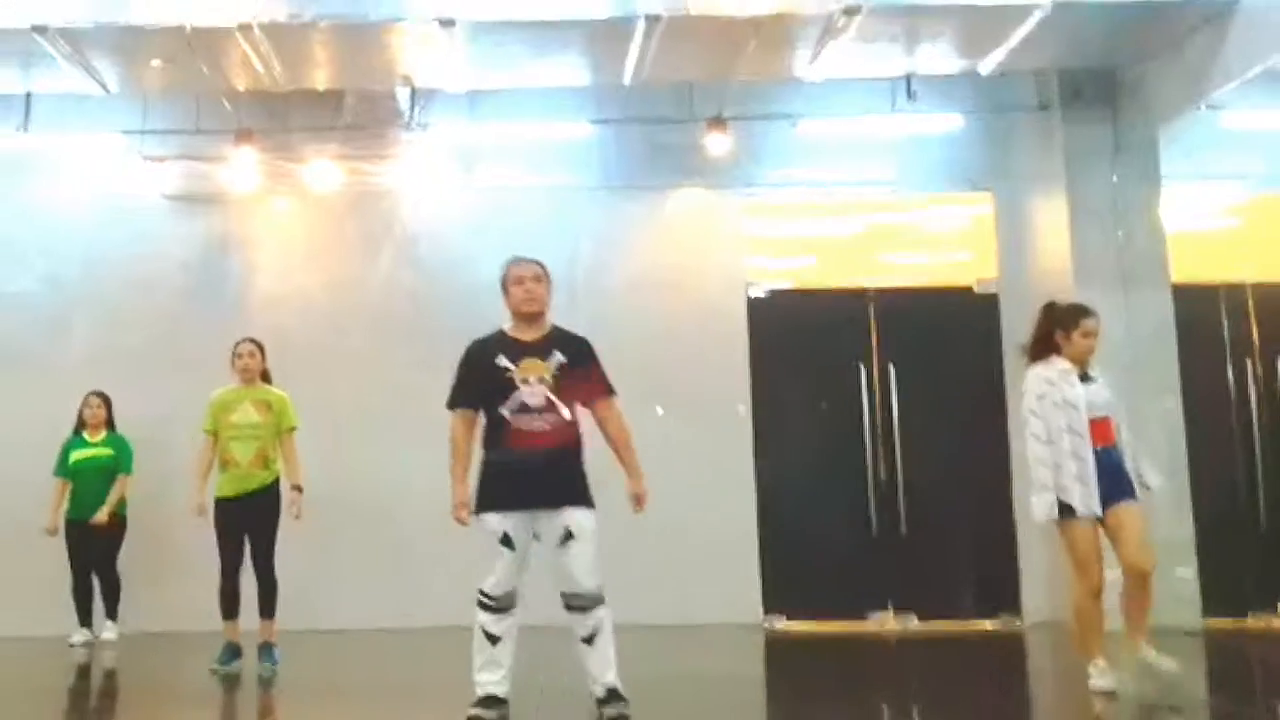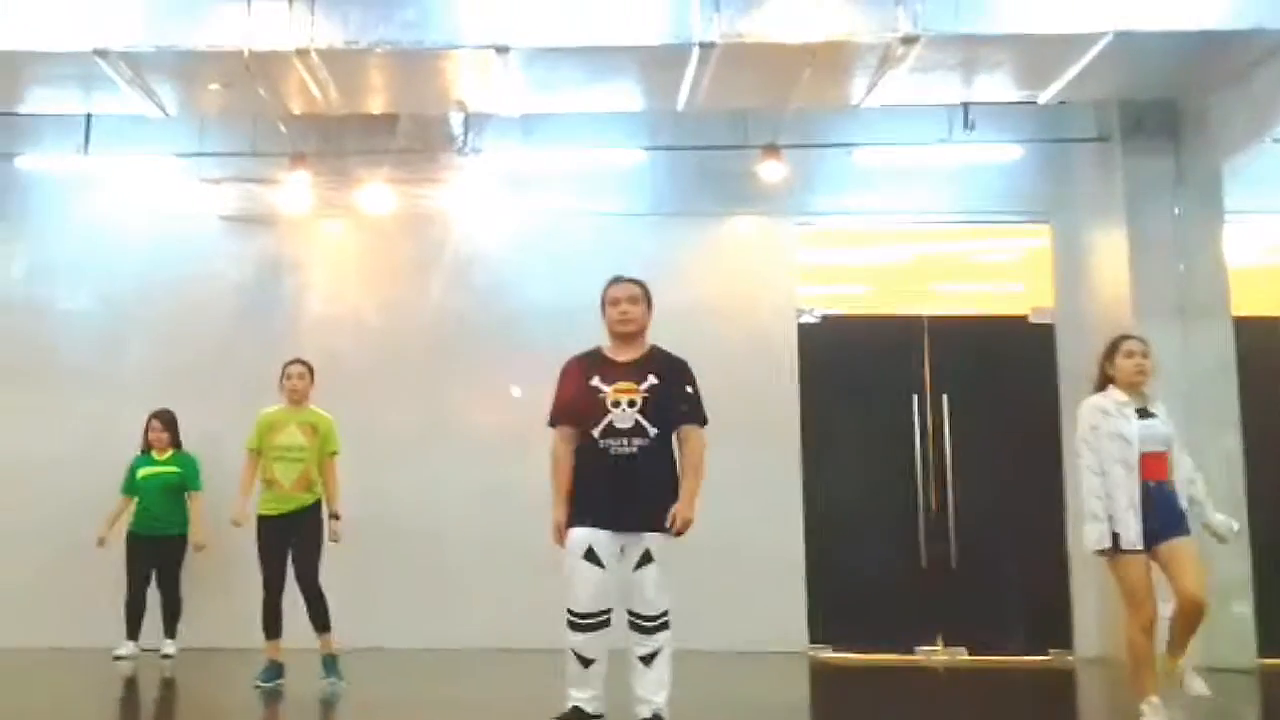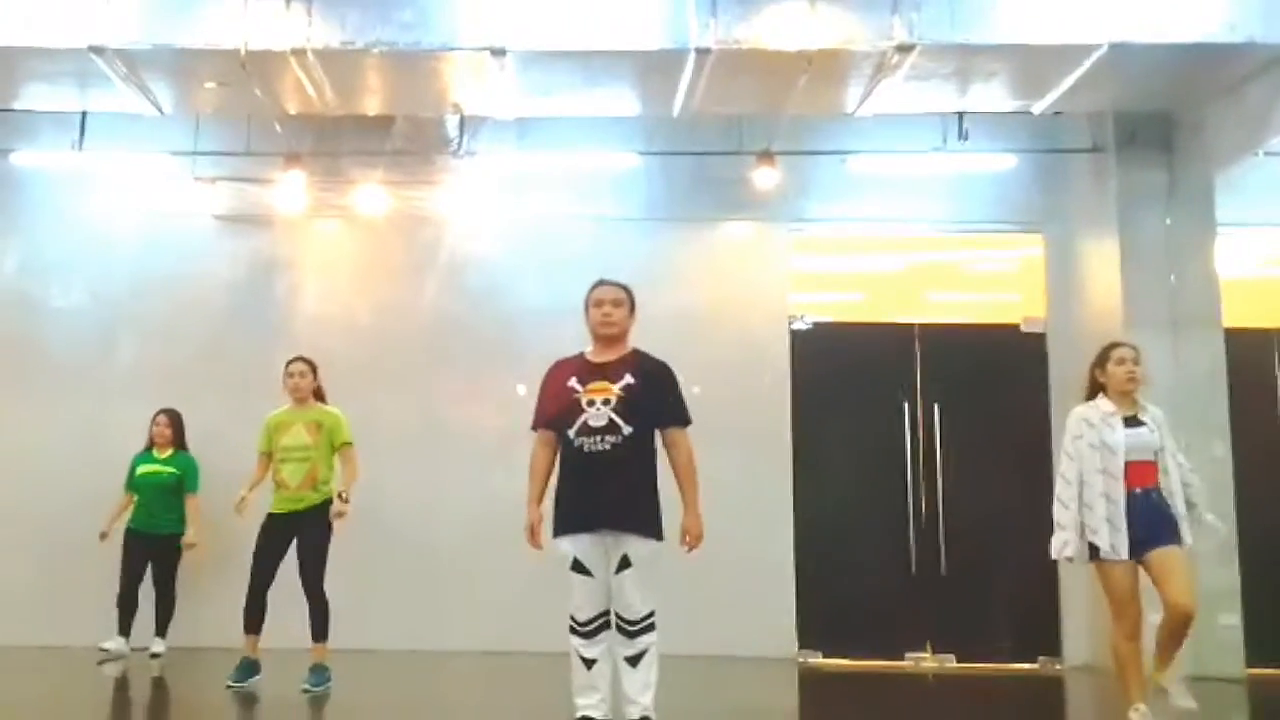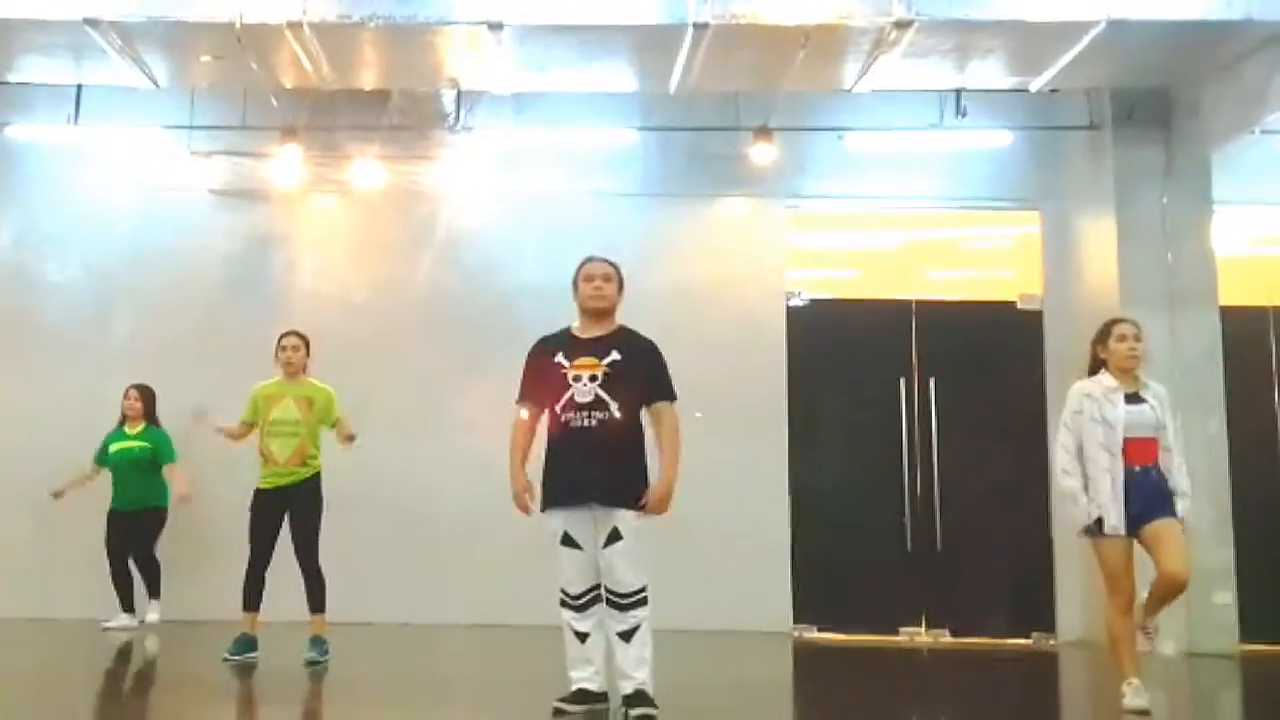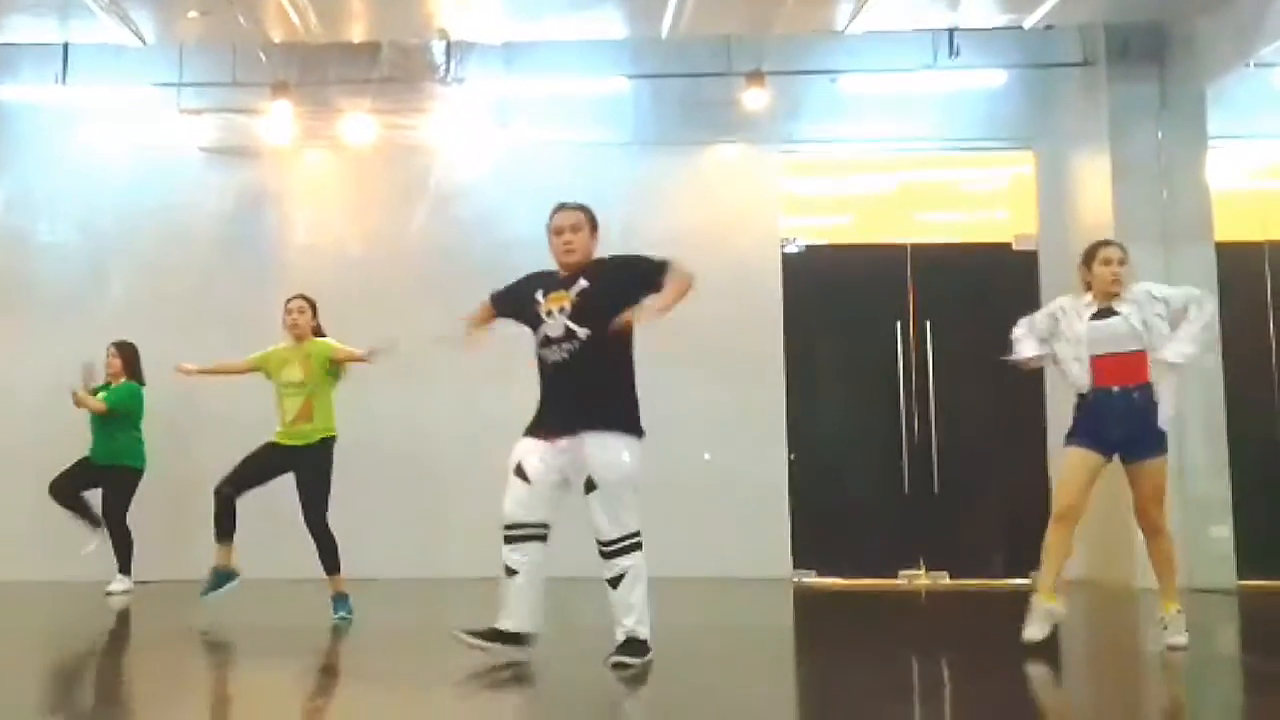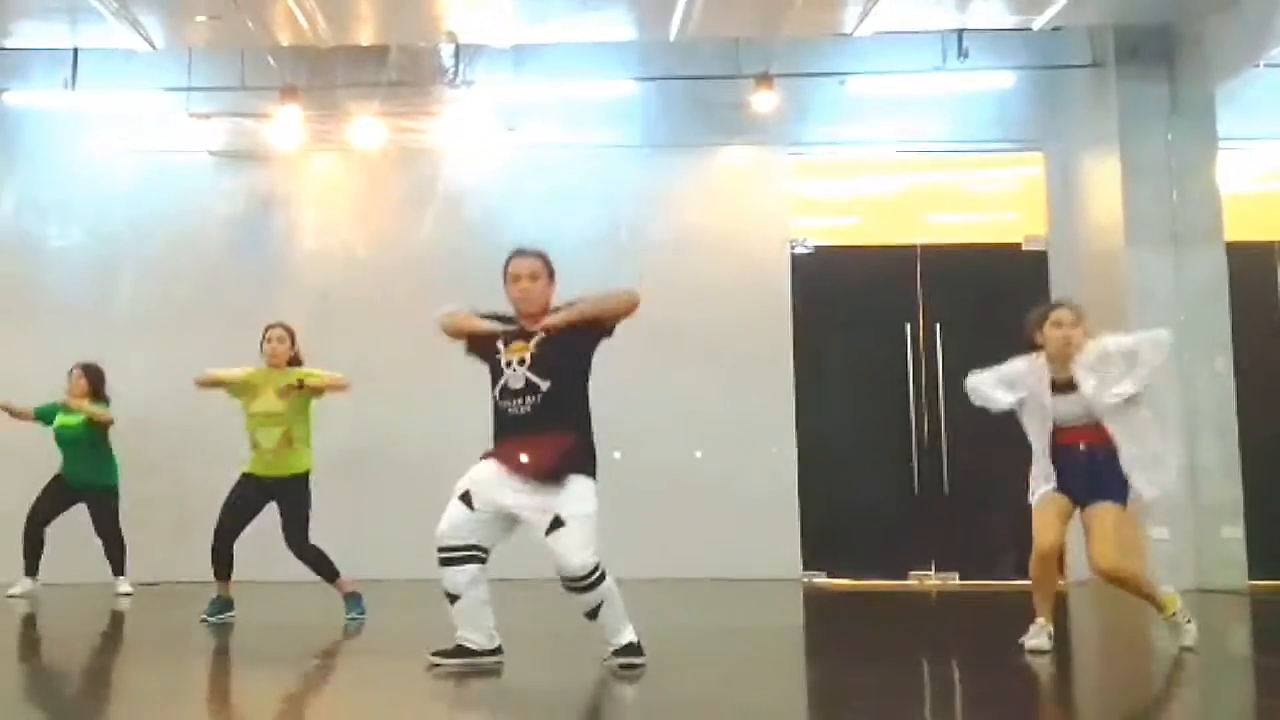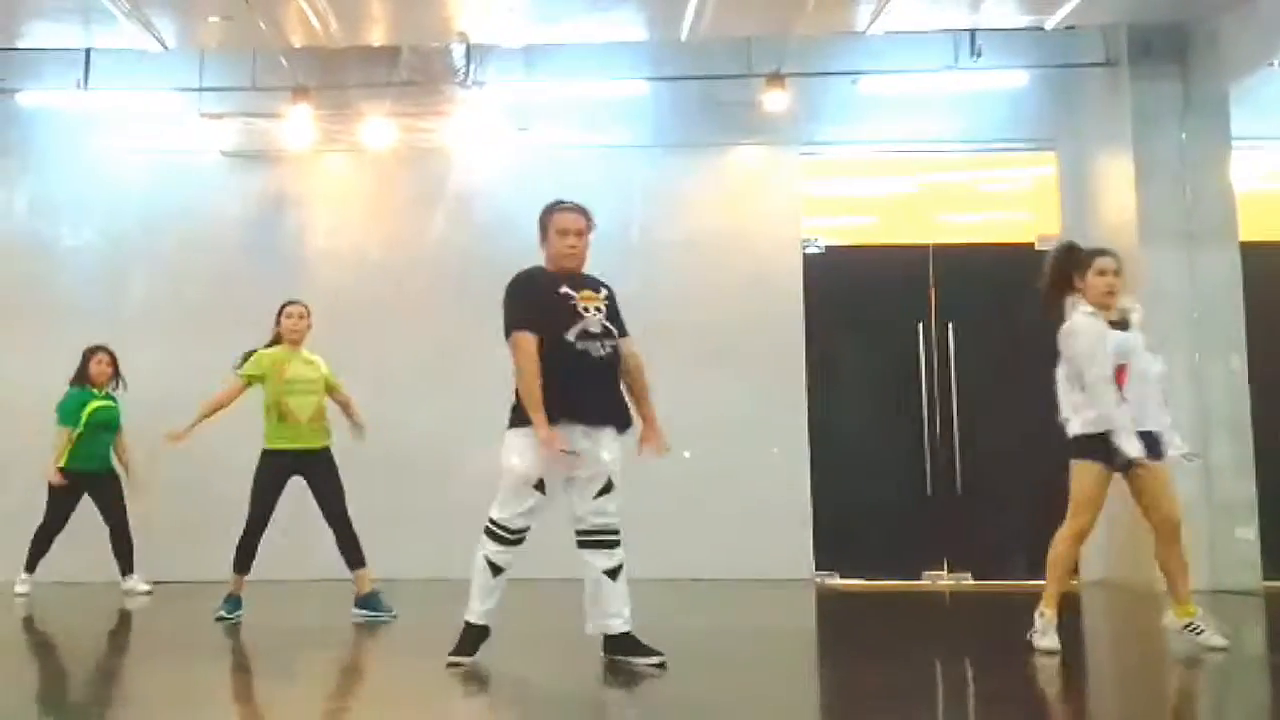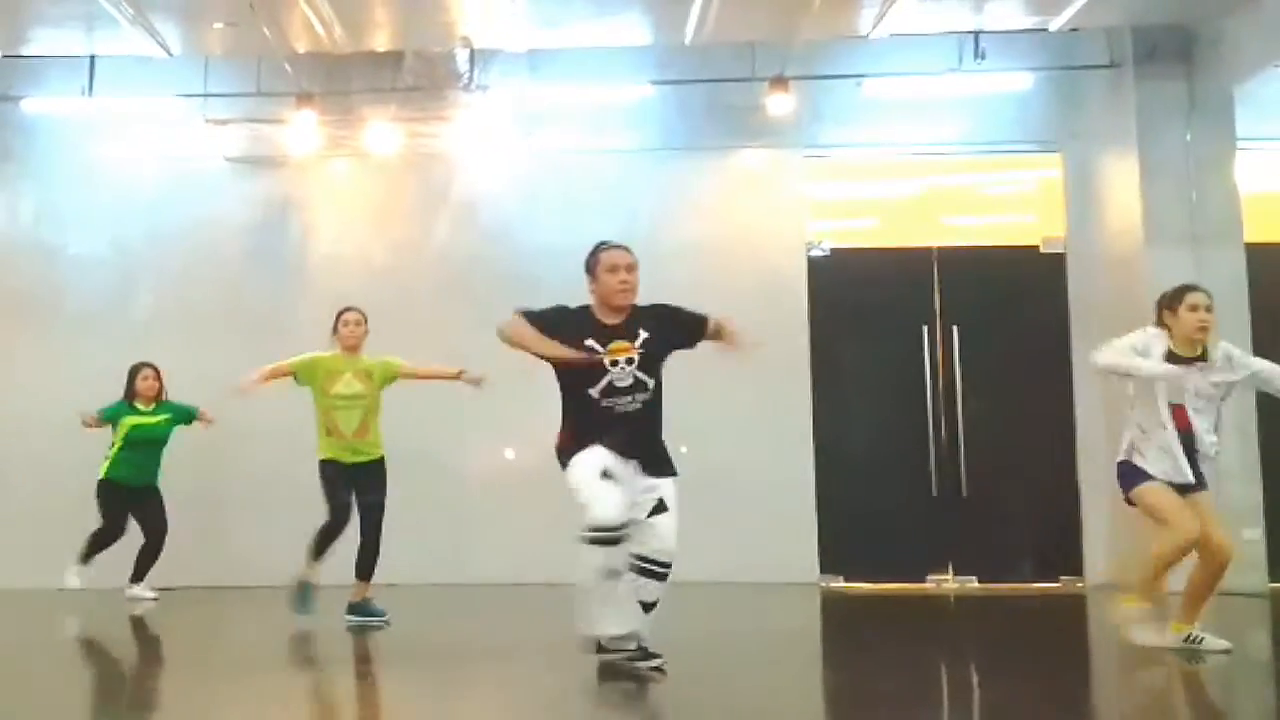
dt=0.5s
person 1, frame 1
left shoulder: (576, 349)
right shoulder: (482, 353)
left elbow: (607, 412)
right elbow: (463, 421)
left wrist: (634, 473)
right wrist: (460, 485)
left hip: (568, 491)
right hip: (504, 492)
left knee: (584, 589)
right knee: (498, 591)
person 1, frame 2
left shoulder: (673, 370)
right shoulder: (579, 370)
left elbow: (691, 439)
right elbow: (564, 441)
left wrist: (687, 499)
right wrist: (559, 505)
left hip: (653, 514)
right hip: (591, 514)
left knee: (649, 614)
right knee: (586, 611)
person 1, frame 3
left shoulder: (653, 372)
right shoulder: (561, 374)
left elbow: (677, 443)
right elbow: (545, 443)
left wrist: (692, 509)
right wrist: (533, 505)
left hip: (634, 515)
right hip: (576, 517)
left knee: (634, 614)
right knee: (585, 616)
person 1, frame 4
left shoulder: (639, 349)
right shoulder: (548, 349)
left elbow: (663, 412)
right elbow: (528, 411)
left wrist: (667, 474)
right wrist: (519, 470)
left hip: (623, 489)
right hip: (565, 489)
left knee: (626, 589)
right knee: (576, 591)
person 1, frame 5
left shoulder: (617, 273)
right shoulder: (534, 287)
left elbow: (678, 275)
right elbow: (491, 307)
left wrist: (658, 303)
right wrist: (469, 326)
left hip: (606, 425)
right hip: (548, 428)
left knee: (617, 532)
right knee: (519, 519)
left ankle: (634, 635)
right ankle: (514, 627)
person 1, frame 6
left shoulder: (572, 326)
right shoulder: (496, 330)
left elbow: (627, 300)
right elbow: (450, 321)
left wrist: (565, 317)
right wrist: (489, 327)
left hip: (565, 474)
right hip: (503, 468)
left knee: (577, 565)
right knee: (453, 537)
left ankle: (624, 640)
right ankle: (479, 643)
person 1, frame 7
left shoulder: (601, 291)
right shoulder: (527, 285)
left elbow: (626, 355)
right elbow: (524, 350)
left wrist: (649, 418)
right wrist: (541, 424)
left hip: (599, 428)
right hip: (537, 428)
left knee: (601, 532)
right knee: (508, 523)
left ankle: (616, 634)
right ankle: (476, 624)
person 1, frame 8
left shoulder: (656, 320)
right shoulder: (568, 321)
left elbow: (716, 327)
right elbow: (512, 326)
left wrist: (726, 333)
right wrist: (545, 347)
left hip: (650, 462)
right hip: (592, 451)
left knee: (656, 556)
right knee: (608, 518)
left ankle: (628, 639)
right ankle: (608, 629)
person 2, frame 1
left shoulder: (1095, 378)
right shoulder: (1040, 378)
right elbow: (1038, 439)
left wrist: (1143, 473)
right wrist: (1044, 494)
left hip: (1114, 472)
right hip: (1074, 480)
left knee: (1139, 564)
right knee: (1089, 579)
left ankle: (1140, 644)
right ankle: (1097, 663)
person 2, frame 2
left shoulder: (1159, 411)
right shoulder: (1095, 409)
left elbow: (1181, 465)
right elbow: (1090, 469)
left wrist: (1211, 515)
right wrist: (1098, 524)
left hip: (1166, 508)
right hip: (1125, 514)
left knee: (1195, 596)
right knee: (1142, 615)
left ankle: (1174, 658)
person 2, frame 3
left shoulder: (1154, 416)
right shoulder: (1084, 418)
left elbow: (1176, 467)
right elbow: (1070, 477)
left wrist: (1202, 513)
right wrist: (1066, 532)
left hip: (1156, 515)
right hip: (1111, 521)
left knee: (1183, 605)
right knee: (1127, 622)
left ankle: (1162, 670)
person 2, frame 4
left shoulder: (1157, 393)
right shoulder: (1085, 393)
left elbow: (1172, 447)
right elbow: (1066, 452)
left wrist: (1182, 493)
right wrist: (1080, 503)
left hip: (1155, 491)
right hip: (1110, 498)
left knee: (1178, 573)
right knee: (1120, 597)
left ankle: (1147, 619)
right ankle: (1131, 682)
person 2, frame 5
left shoulder: (1148, 297)
right shoulder: (1066, 309)
left elbow: (1201, 302)
right elbow: (1025, 330)
left wrist: (1181, 346)
right wrist: (1032, 352)
left hip: (1141, 416)
right hip: (1092, 420)
left knee: (1153, 520)
right knee: (1064, 508)
left ankle: (1172, 612)
right ankle: (1044, 602)
person 2, frame 6
left shoulder: (1101, 353)
right shoulder: (1027, 369)
left elbow: (1159, 340)
right elbow: (976, 381)
left wrist: (1132, 384)
right wrist: (1002, 397)
left hip: (1105, 471)
right hip: (1056, 471)
left knee: (1108, 565)
right knee: (1045, 546)
left ankle: (1169, 606)
right ankle: (1043, 622)
person 2, frame 7
left shoulder: (1128, 316)
right shoulder: (1077, 324)
right elbow: (1095, 385)
right wrist: (1126, 439)
left hip: (1136, 429)
right hip: (1094, 430)
left knee: (1169, 522)
right knee: (1078, 524)
left ankle: (1184, 613)
right ankle: (1046, 615)
person 2, frame 8
left shoulder: (1222, 356)
right shoulder: (1149, 341)
right elbow: (1106, 358)
right wrist: (1152, 370)
left hip: (1188, 466)
right hip: (1142, 463)
left knee: (1219, 551)
right knee: (1184, 531)
left ankle: (1182, 627)
right ankle: (1138, 603)
person 3, frame 1
left shoulder: (278, 400)
right shoulder: (219, 400)
left elbow: (288, 447)
right elbow: (209, 447)
left wrist: (296, 487)
right wrist: (199, 490)
left hip: (264, 490)
right hip: (227, 494)
left knee: (263, 566)
right knee: (229, 568)
left ankle: (267, 643)
right ankle: (232, 644)
person 3, frame 2
left shoulder: (323, 423)
right shoulder: (265, 420)
left elbow: (329, 473)
right elbow: (251, 464)
left wrist: (334, 515)
right wrist: (241, 501)
left hip: (307, 512)
right hip: (270, 513)
left knee: (308, 582)
right knee: (272, 588)
left ankle: (329, 656)
right ankle: (273, 663)
person 3, frame 3
left shoulder: (330, 418)
right shoulder: (274, 420)
left elbow: (350, 462)
right elbow: (263, 463)
left wrist: (343, 496)
right wrist: (247, 489)
left hip: (315, 510)
right hip: (279, 511)
left knee: (312, 586)
right knee: (258, 582)
left ankle: (320, 667)
right ankle: (249, 660)
person 3, frame 4
left shoulder: (320, 394)
right shoulder: (262, 393)
left elbow: (341, 426)
right elbow: (242, 432)
left wrist: (345, 435)
right wrist: (221, 428)
left hip: (305, 484)
right hip: (267, 486)
left knee: (307, 559)
right knee: (257, 561)
left ankle: (318, 639)
right ankle: (247, 638)
person 3, frame 5
left shoulder: (324, 348)
right shoulder: (275, 354)
left elbow: (345, 353)
right elbow: (239, 366)
left wrist: (363, 355)
right wrist: (198, 370)
left hip: (317, 444)
right hip: (284, 442)
left knee: (315, 521)
right knee: (225, 490)
left ankle: (340, 595)
right ankle: (223, 568)
person 3, frame 6
left shoulder: (302, 379)
right shoulder: (247, 378)
left elbow: (342, 383)
right elbow: (201, 381)
left wrist: (301, 380)
right wrist: (223, 377)
left hip: (294, 475)
right hip: (256, 476)
left knee: (298, 545)
right knee: (222, 535)
left ankle: (350, 594)
right ankle: (223, 599)
person 3, frame 7
left shoulder: (317, 364)
right shoulder: (264, 358)
left elbow: (340, 396)
right elbow: (231, 393)
left wrist: (355, 419)
right wrist: (191, 425)
left hip: (317, 452)
right hip: (276, 453)
left knee: (340, 520)
right knee: (256, 524)
left ankle: (366, 595)
right ankle: (234, 596)
person 3, frame 8
left shoulder: (378, 367)
right shoulder: (318, 363)
left elbow: (421, 371)
right elbow: (274, 370)
left wrist: (461, 376)
right wrist: (257, 378)
left hip: (369, 461)
right hip: (333, 459)
left knee: (371, 530)
right knee: (338, 517)
left ankle: (359, 601)
right ankle: (307, 576)
person 4, frame 1
left shoulder: (118, 443)
right shoulder: (71, 444)
left elbow: (121, 481)
right elbow: (62, 482)
left wrist: (106, 510)
right wrist: (54, 516)
left hip: (109, 519)
right hip: (76, 519)
left knee: (105, 568)
right knee: (80, 573)
left ankle: (111, 622)
right ankle: (85, 628)
person 4, frame 2
left shoulder: (185, 462)
right shoulder: (139, 462)
left elbow: (194, 498)
right elbow: (126, 498)
left wrist: (197, 530)
right wrist: (107, 528)
left hip: (173, 535)
right hip: (140, 534)
left knee: (169, 587)
right knee: (135, 587)
left ankle: (170, 640)
right ankle: (131, 643)
person 4, frame 3
left shoulder: (185, 462)
right shoulder: (140, 459)
left elbow: (190, 498)
right elbow: (128, 495)
left wrist: (191, 530)
right wrist: (109, 523)
left hip: (169, 534)
right hip: (137, 531)
left knee: (164, 586)
right knee: (128, 582)
left ankle: (159, 639)
right ankle: (122, 639)
person 4, frame 4
left shoulder: (156, 435)
right shoulder: (114, 436)
left elbow: (172, 465)
right elbow: (96, 467)
left wrist: (181, 487)
right wrist: (67, 486)
left hip: (151, 506)
right hip: (120, 508)
left knee: (143, 555)
right knee: (116, 560)
left ankle: (154, 602)
right ankle: (128, 614)
person 4, frame 5
left shoulder: (130, 390)
right shoulder: (105, 387)
left elbow: (97, 406)
right elbow: (79, 400)
left wrist: (81, 393)
right wrist: (85, 387)
left hip: (125, 463)
right hip: (98, 459)
left knee: (114, 517)
right knee: (59, 488)
left ankle: (124, 577)
right ankle: (96, 526)
person 4, frame 6
left shoulder: (95, 410)
right shoulder: (57, 408)
left elbow: (107, 419)
right elbow: (27, 414)
left wrist: (80, 405)
left hip: (101, 483)
right hip: (67, 480)
left knee: (108, 530)
right knee: (34, 522)
left ankle: (121, 578)
right ankle: (30, 579)
person 4, frame 7
left shoulder: (111, 400)
right shoulder: (76, 395)
left elbow: (117, 437)
right elbow: (63, 433)
left wrist: (128, 468)
right wrist: (53, 468)
left hip: (103, 471)
right hip: (69, 472)
left knee: (119, 521)
right knee: (52, 523)
left ankle: (129, 578)
right ankle: (27, 575)
person 4, frame 8
left shoulder: (170, 410)
right shoulder: (121, 409)
left elbow: (203, 414)
right elbow: (94, 420)
left wrist: (207, 418)
right wrist: (89, 420)
left hip: (146, 485)
right hip: (114, 480)
left knee: (157, 532)
right knee: (114, 528)
left ankle: (134, 585)
right ankle: (79, 566)
